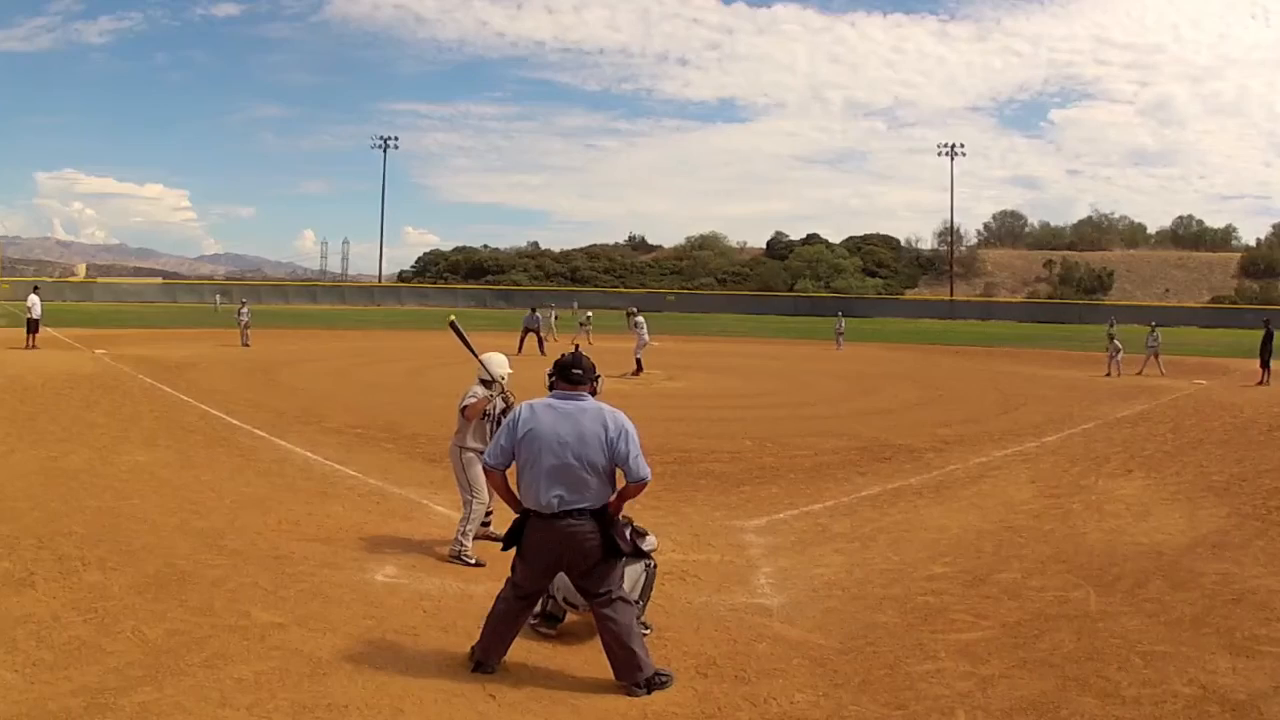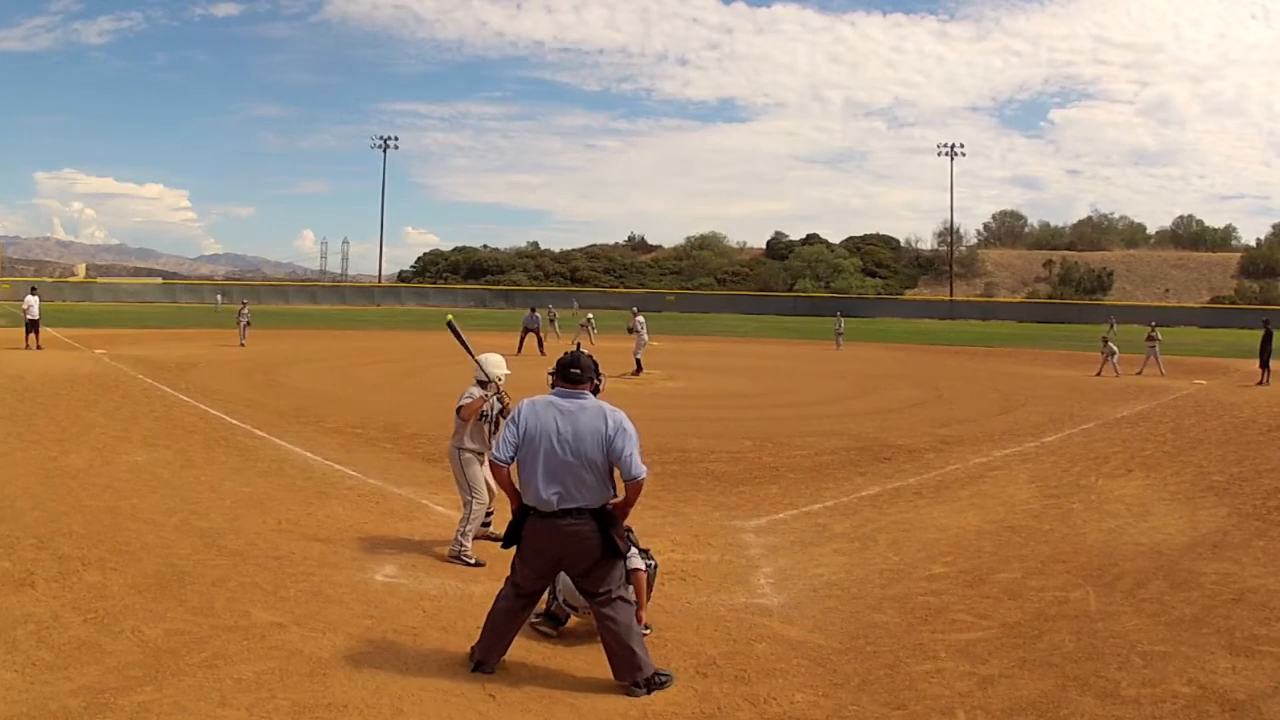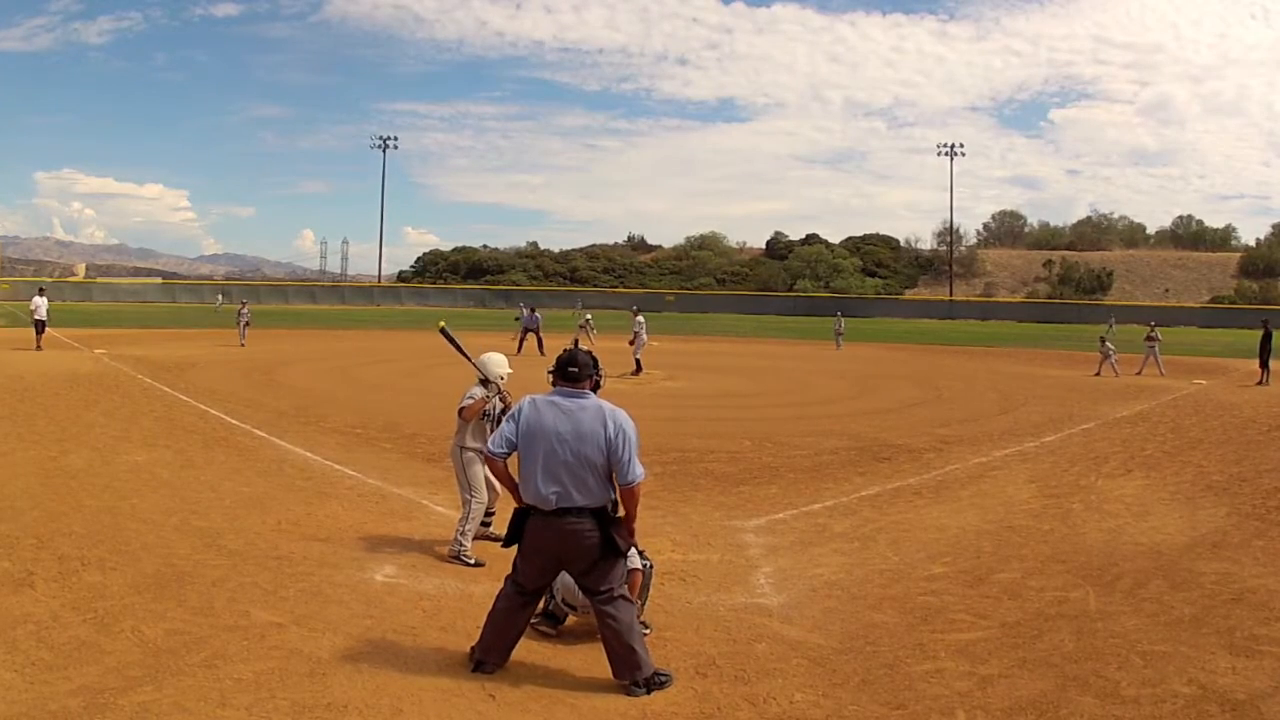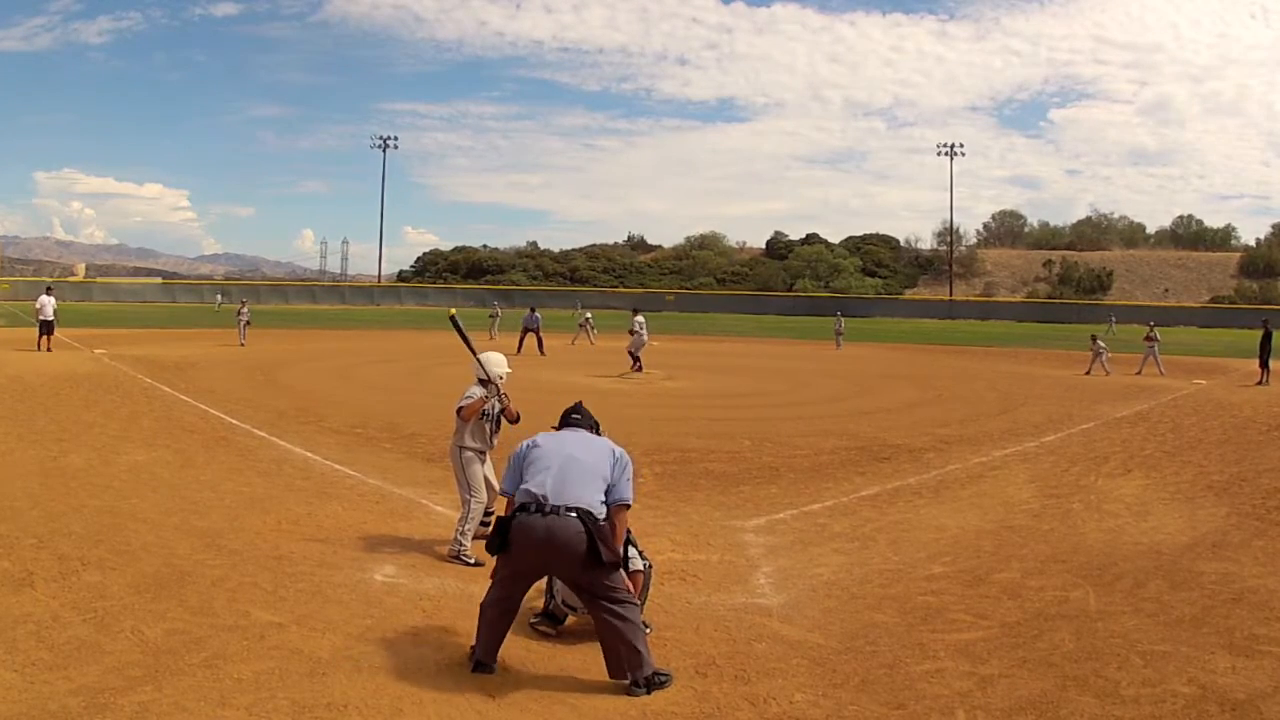
dt=1s
person 1, frame 1
left shoulder: (524, 413)
right shoulder: (613, 419)
left elbow: (492, 466)
right elbow: (639, 479)
left wrist: (517, 506)
right wrist: (618, 502)
left hip: (538, 528)
right hip: (591, 530)
left knee: (517, 594)
right knee: (610, 602)
left ankle: (485, 657)
right ankle: (639, 676)
person 1, frame 2
left shoulder: (526, 410)
right shoulder: (612, 418)
left elbow: (498, 462)
right elbow: (635, 476)
left wrist: (514, 498)
right wrist: (626, 505)
left hip: (538, 525)
right hip: (590, 528)
left knee: (517, 593)
right knee: (610, 601)
left ankle: (484, 656)
right ankle: (640, 675)
person 1, frame 3
left shoulder: (527, 409)
right shoulder: (614, 417)
left elbow: (493, 456)
right elbow: (630, 483)
left wrist: (516, 491)
right wrist: (629, 520)
left hip: (539, 525)
right hip: (592, 528)
left knee: (519, 592)
right knee: (612, 600)
left ankle: (486, 657)
right ankle: (640, 675)
person 1, frame 4
left shoulder: (531, 444)
right shoulder: (614, 451)
left elbow: (511, 501)
right elbow: (618, 513)
left wrist: (510, 546)
right wrist: (614, 563)
left hip: (526, 526)
right hip: (577, 531)
left knee: (502, 592)
right knee: (617, 600)
person 2, frame 1
left shoulder: (496, 395)
right shoulder: (477, 392)
right elbow: (468, 414)
left wrist: (509, 406)
right wrist: (491, 396)
left hip: (481, 452)
right hip: (466, 452)
left knee: (487, 493)
right knee: (477, 499)
left ankle: (483, 529)
right ankle: (459, 549)
person 2, frame 2
left shoulder: (494, 396)
right shoulder: (473, 393)
right elbow: (463, 414)
left wrist: (506, 406)
right wrist: (486, 396)
left hip: (480, 453)
right hip: (465, 453)
left knee: (490, 493)
right knee: (478, 500)
left ankle: (482, 529)
right ankle: (459, 550)
person 2, frame 3
left shoulder: (497, 394)
right shoulder: (476, 393)
right elbow: (465, 414)
left wrist: (508, 405)
right wrist: (487, 397)
left hip: (483, 452)
right hip: (467, 452)
left knee: (493, 492)
right knee: (477, 499)
left ankle: (482, 529)
right ankle: (458, 549)
person 2, frame 4
left shoulder: (496, 394)
right shoulder: (475, 392)
left elbow: (514, 419)
right elbow: (463, 414)
left wrist: (506, 405)
right wrist: (486, 397)
left hip: (482, 452)
right hip: (466, 452)
left knee: (492, 492)
right knee: (476, 499)
left ankle: (482, 529)
right ankle: (459, 549)
